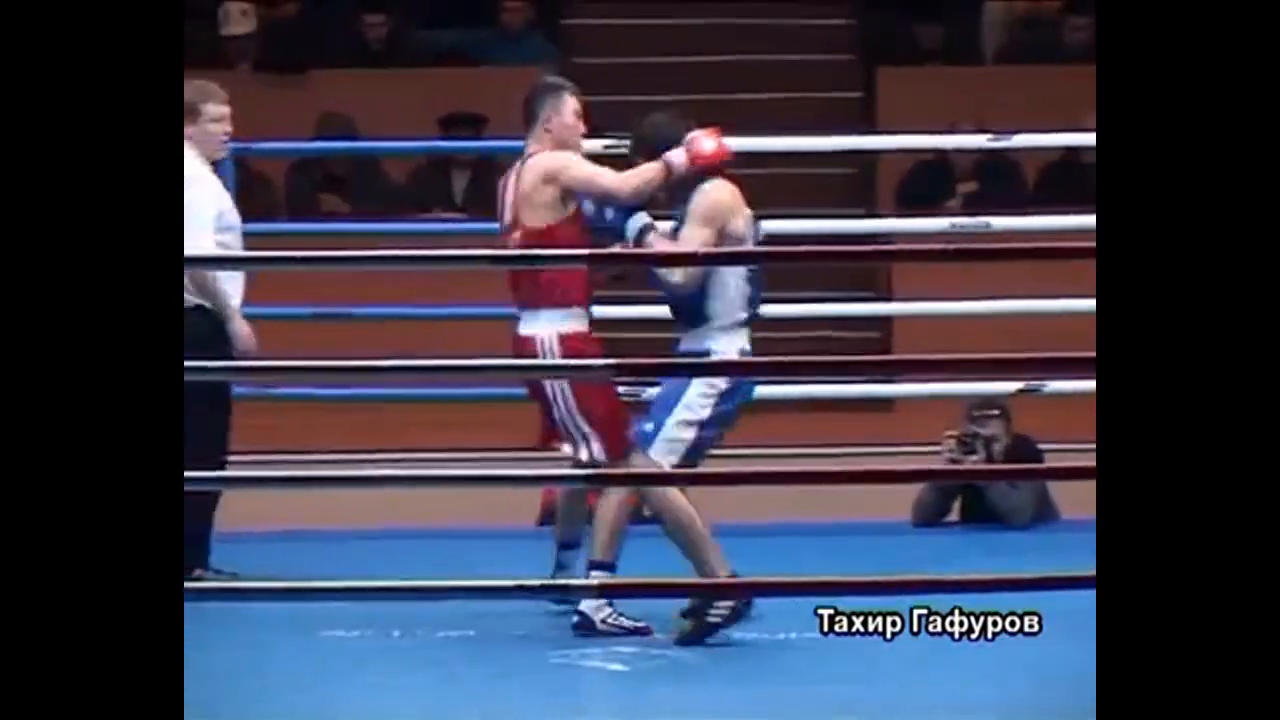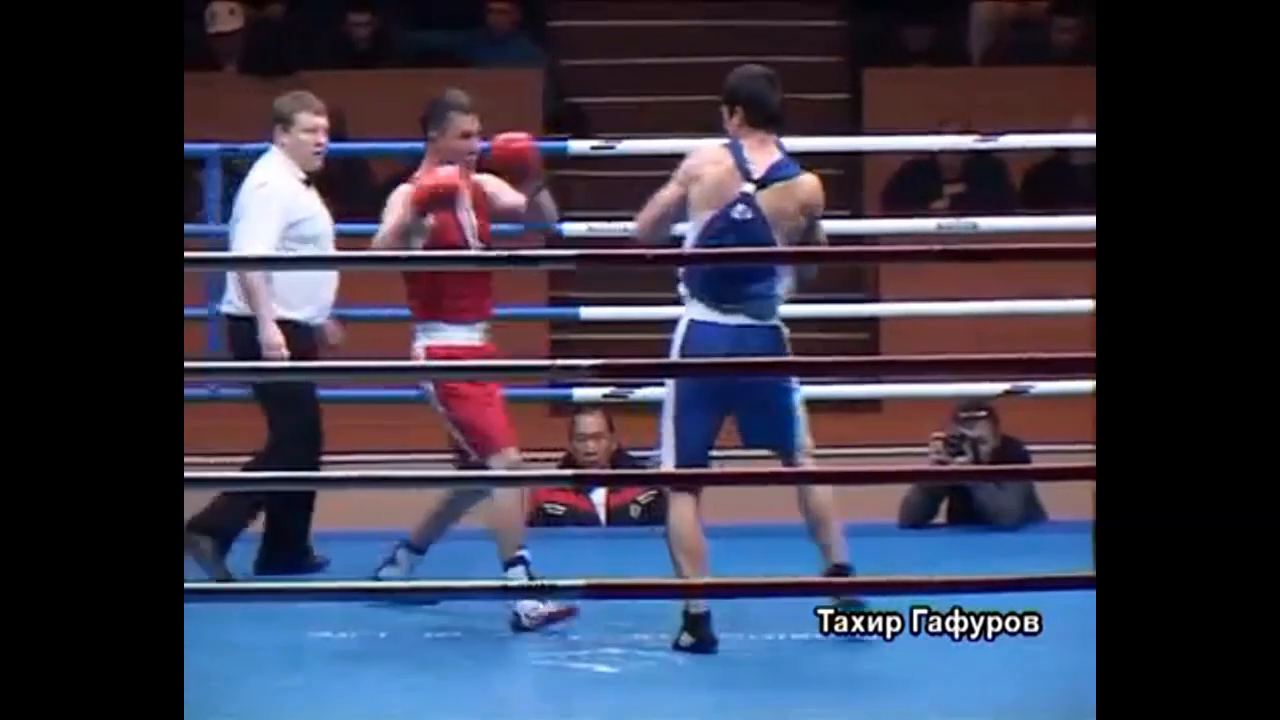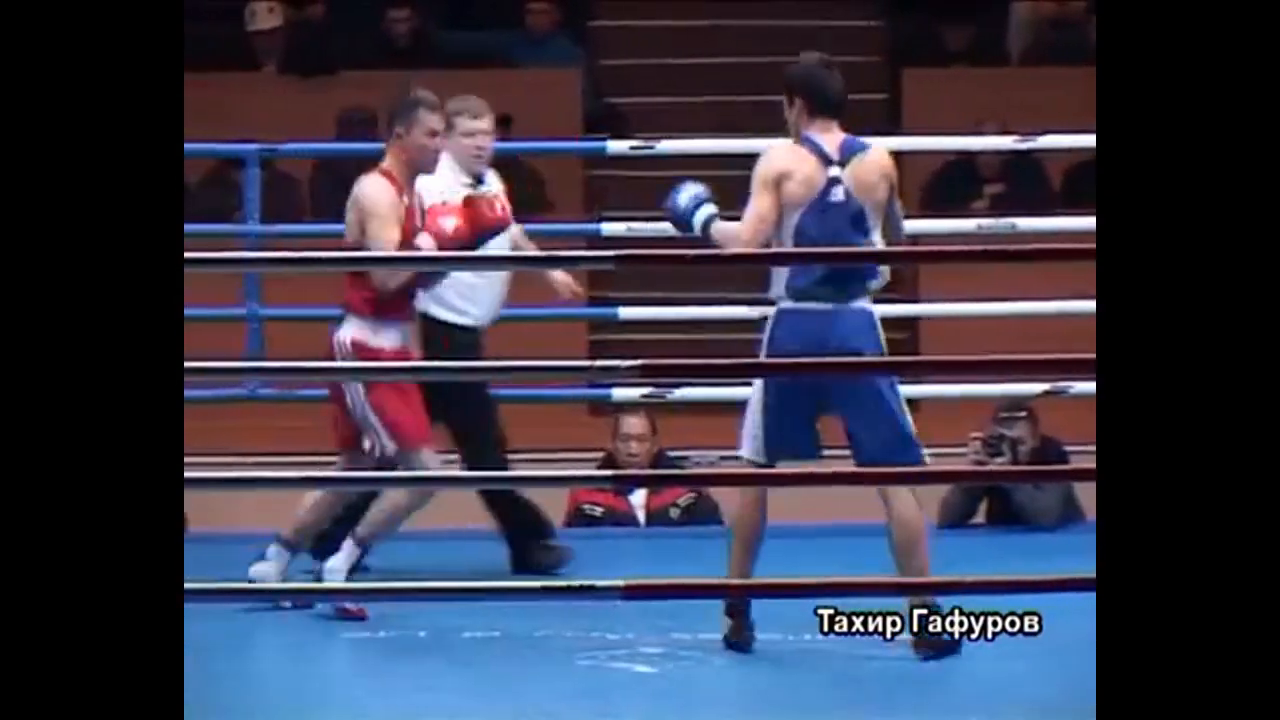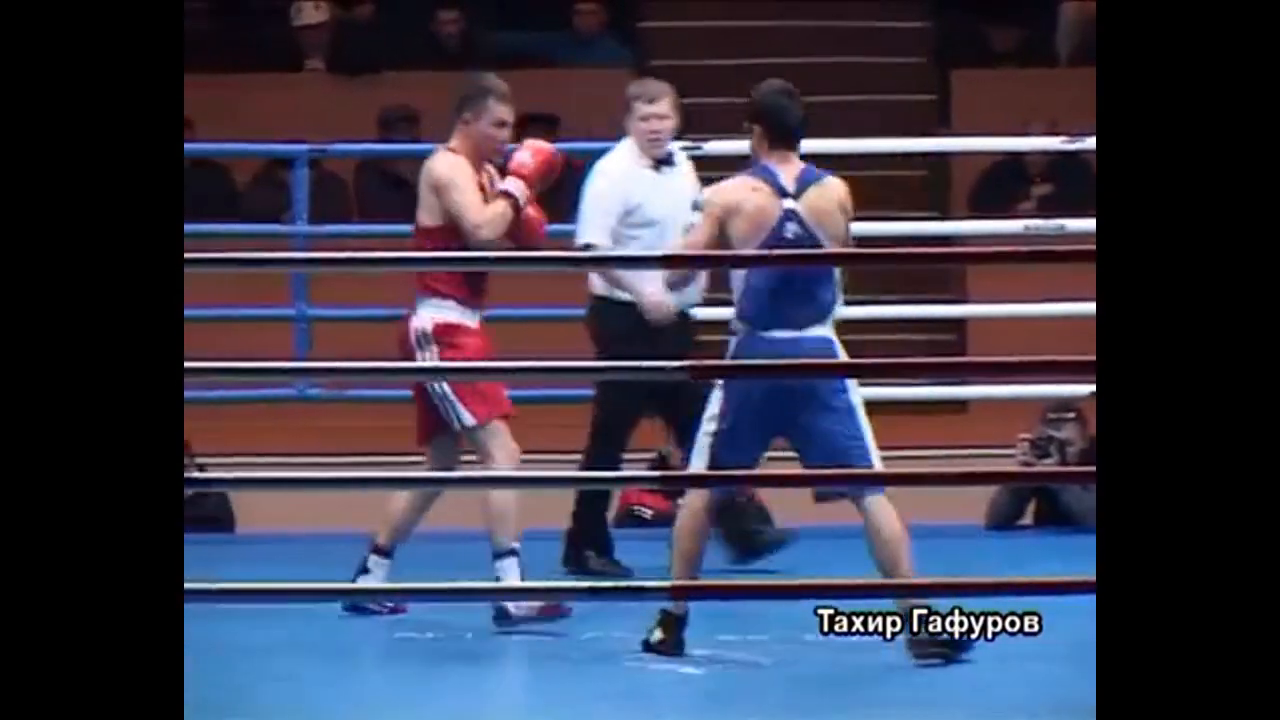
dt=0.4s
person 1, frame 1
left shoulder: (712, 196)
right shoulder: (703, 197)
left elbow: (679, 273)
left wrist: (640, 227)
left hip: (719, 357)
right hip: (701, 353)
left knee: (651, 468)
right knee: (651, 458)
person 1, frame 2
left shoulder: (701, 164)
right shoulder: (806, 189)
left elbow: (647, 226)
left wrist: (674, 213)
left hip: (702, 338)
right hip: (763, 341)
left knee: (683, 484)
right knee: (799, 465)
left ankle: (697, 618)
right ankle: (839, 576)
person 1, frame 3
left shoulder: (778, 162)
right shoulder: (879, 163)
left elbow: (743, 246)
left wrist: (700, 214)
left hip: (794, 329)
right hip: (856, 328)
left knee: (757, 469)
right knee: (897, 476)
left ankle: (738, 609)
right ankle: (926, 615)
person 1, frame 4
left shoulder: (733, 194)
right shoulder: (837, 192)
left elbow: (675, 266)
left wrist: (711, 220)
left hip: (754, 354)
right hip: (817, 354)
left knee: (704, 489)
right knee: (869, 493)
left ankle: (672, 622)
person 2, frame 1
left shoulder: (519, 177)
right shoulder: (548, 167)
right elbow: (621, 188)
right wrist: (687, 155)
left hip: (547, 335)
right hip: (557, 338)
left knee: (590, 458)
right knee: (615, 468)
left ankle: (566, 569)
right ankle: (593, 604)
person 2, frame 2
left shoulder: (481, 187)
right shoulder: (409, 196)
left elbow: (542, 220)
right elbow: (388, 244)
left wrist: (530, 178)
right wrist: (428, 203)
left hip: (475, 346)
right hip: (440, 350)
left knee: (481, 473)
right knee: (506, 464)
left ankle: (398, 566)
right ankle: (524, 598)
person 2, frame 3
left shoulder: (405, 192)
right shoulder: (377, 191)
right elbow: (388, 276)
left wrist: (467, 229)
right wrist: (436, 238)
left hip: (383, 346)
right hip: (369, 348)
left knee: (358, 473)
right knee: (426, 469)
left ankle: (271, 567)
right ankle: (341, 567)
person 2, frame 4
left shoulder: (480, 173)
right shoulder: (447, 168)
left elbow: (495, 243)
right elbow: (484, 233)
left wrist: (523, 228)
right wrist: (520, 183)
left hip: (455, 330)
right hip: (444, 330)
left knee: (441, 466)
right knee: (503, 451)
left ankle: (371, 575)
right ankle: (510, 586)
person 3, frame 1
left shoulder: (196, 170)
right shoulder: (196, 178)
right elbow: (196, 259)
right wrist: (232, 318)
left hip: (198, 319)
right hip: (200, 321)
left knee: (200, 437)
right knee: (203, 441)
left ankle: (191, 552)
right ankle: (190, 559)
person 3, frame 2
left shoulder: (296, 184)
right shoulder: (272, 185)
right elbow: (249, 261)
left wrist: (320, 319)
right wrist: (266, 325)
left hip: (291, 328)
right hip: (268, 330)
left knee: (300, 438)
right knee: (294, 442)
left ankle: (285, 548)
right ankle: (210, 529)
person 3, frame 3
left shoulder: (487, 180)
right shoulder: (434, 188)
left elbow: (506, 233)
left wrist: (548, 271)
left hip: (461, 329)
right hip: (440, 331)
right knee: (482, 440)
left ankle: (342, 527)
right ankle: (529, 545)
person 3, frame 4
left shoulder: (681, 166)
right shoulder: (613, 172)
right elbow: (592, 247)
left wrist: (706, 279)
right wrist: (640, 291)
left hip: (675, 317)
right hip: (625, 316)
left knee: (699, 425)
right knee: (611, 436)
left ankle: (742, 532)
right ankle: (586, 546)
